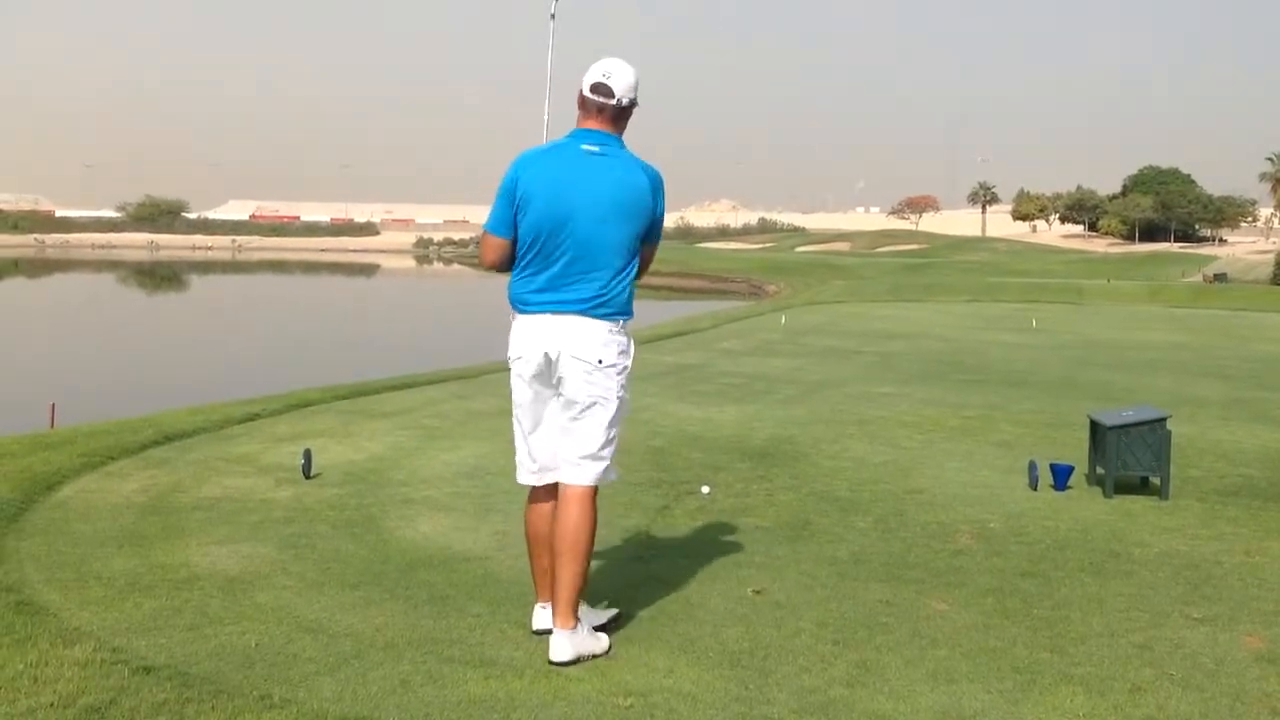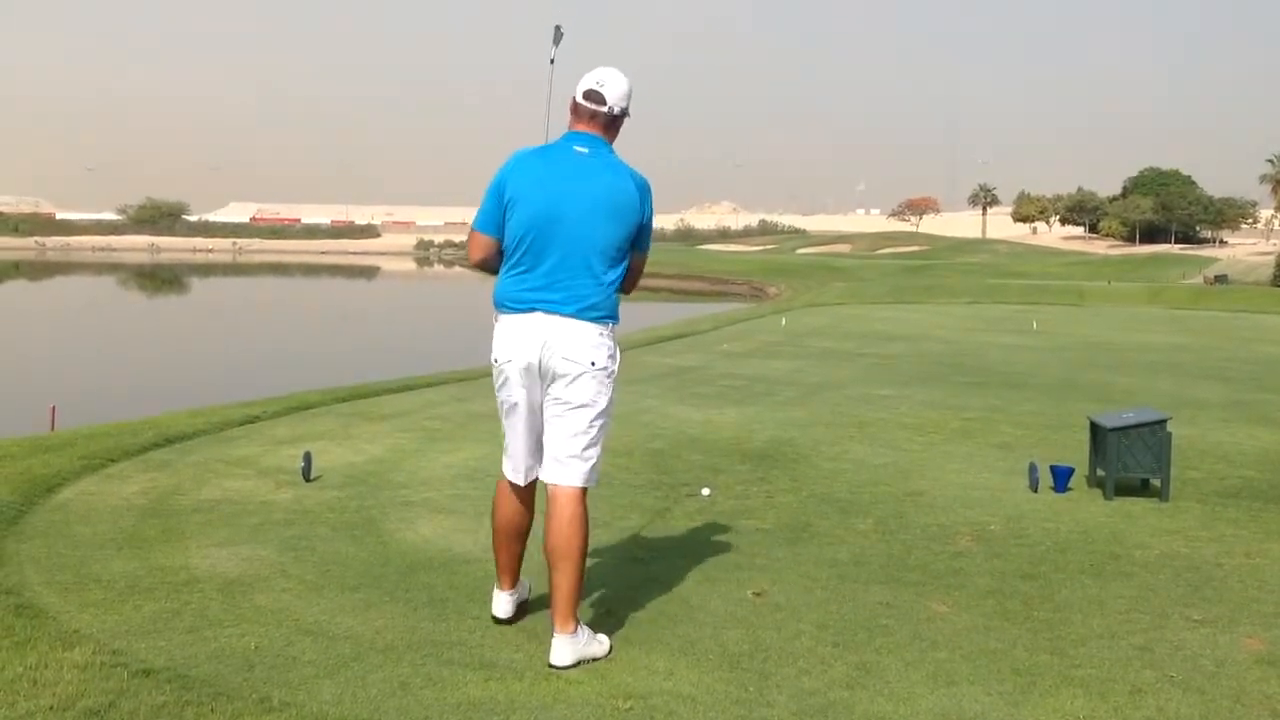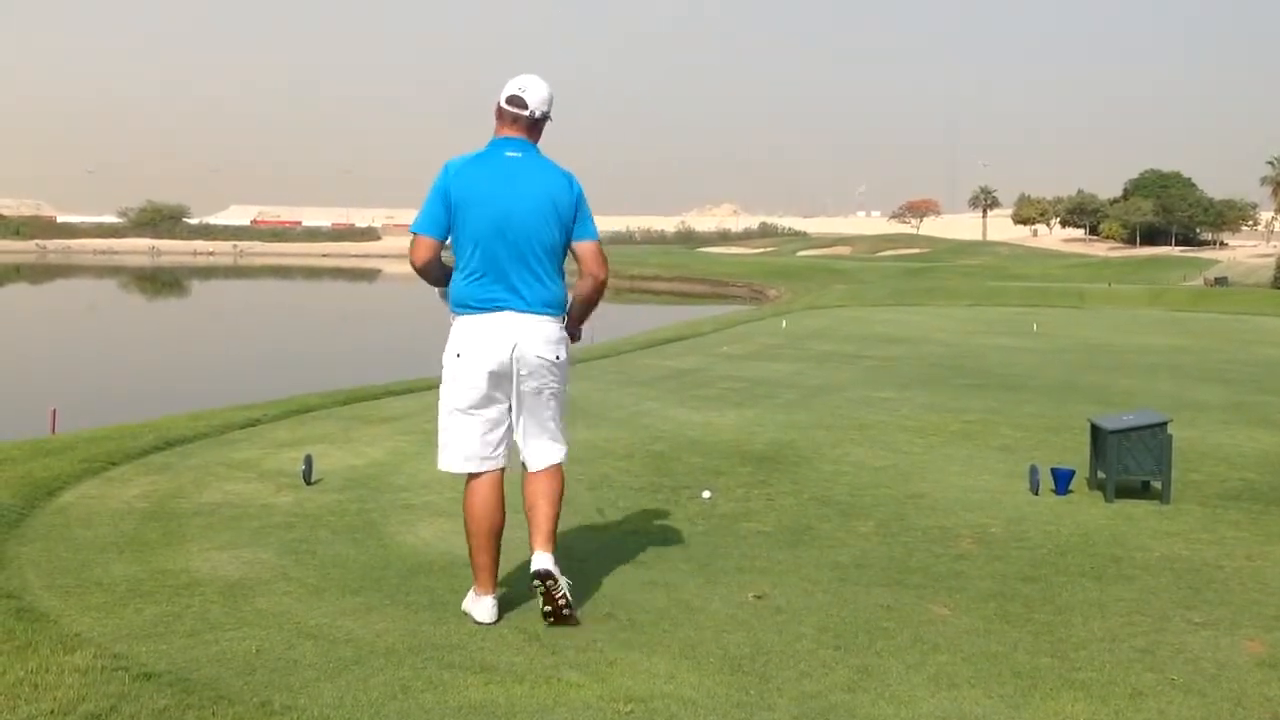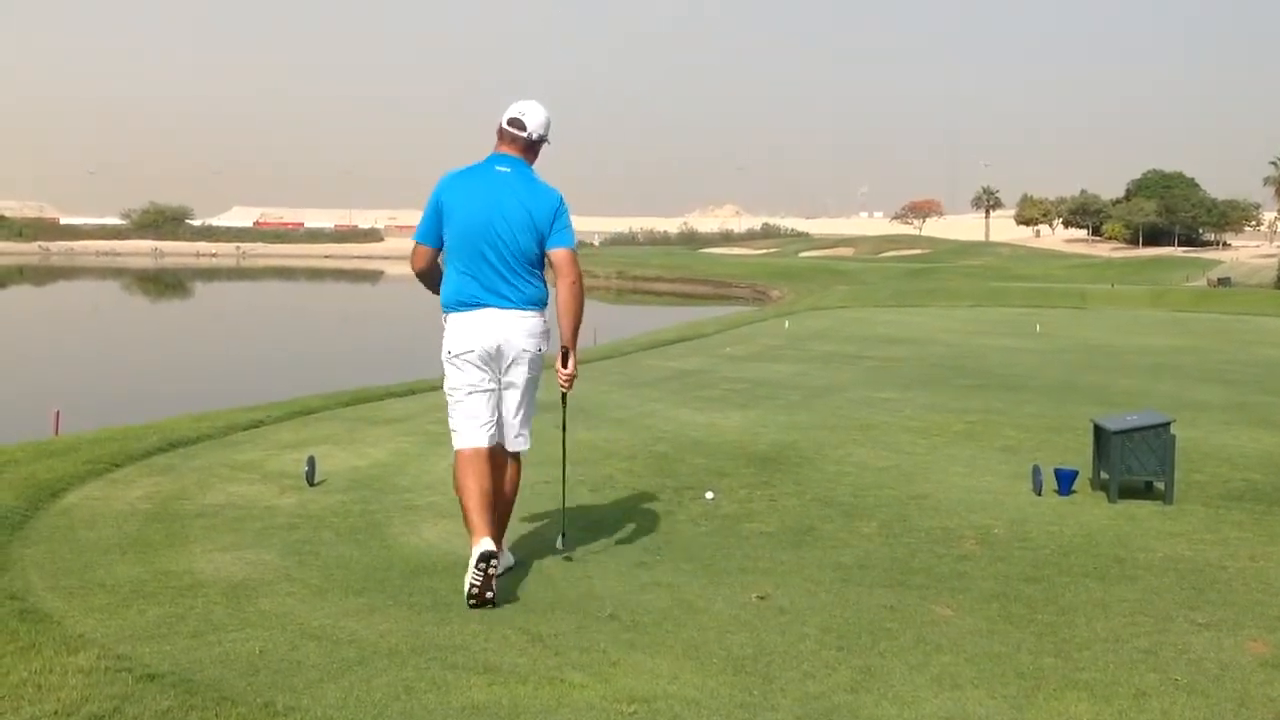
dt=0.5s
person 1, frame 1
left shoulder: (529, 166)
right shoulder: (645, 180)
left elbow: (492, 257)
left hip: (532, 333)
right hip: (597, 339)
left knee: (541, 480)
right knee: (578, 482)
left ankle: (548, 605)
right ankle: (567, 629)
person 1, frame 2
left shoulder: (519, 166)
right shoulder: (633, 186)
left elbow: (479, 254)
left hip: (516, 332)
right hip: (584, 341)
left knee: (518, 473)
right knee: (568, 484)
left ankle: (506, 591)
right ankle: (567, 633)
person 1, frame 3
left shoulder: (456, 175)
right shoulder: (563, 184)
left elbow: (422, 259)
right elbow: (596, 275)
right wrist: (571, 325)
left hip: (477, 333)
right hip: (542, 335)
left knee: (482, 468)
right knee: (545, 460)
left ankle: (484, 592)
right ankle: (543, 558)
person 1, frame 4
left shoulder: (451, 186)
right shoulder: (547, 198)
left elbow: (421, 263)
right elbow: (568, 278)
right wrist: (569, 349)
left hip: (467, 328)
right hip: (524, 328)
left knee: (472, 446)
right knee: (509, 445)
left ankle: (481, 543)
right ankle: (496, 546)
